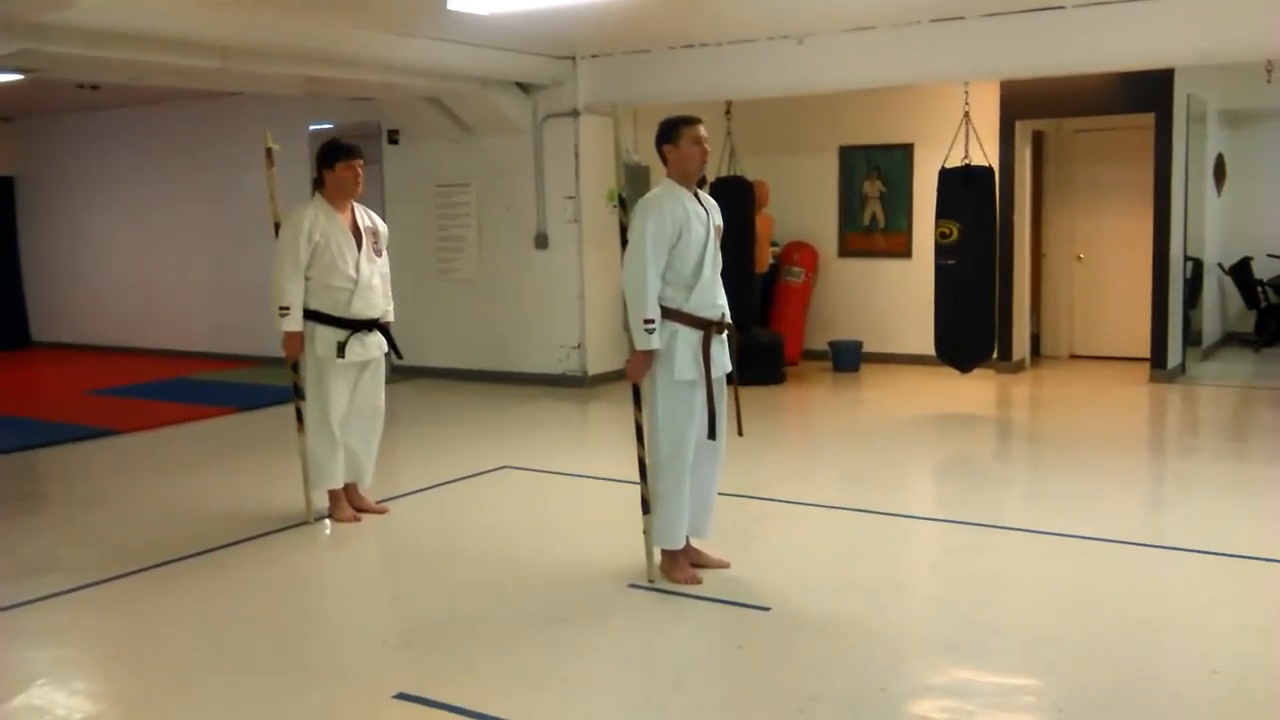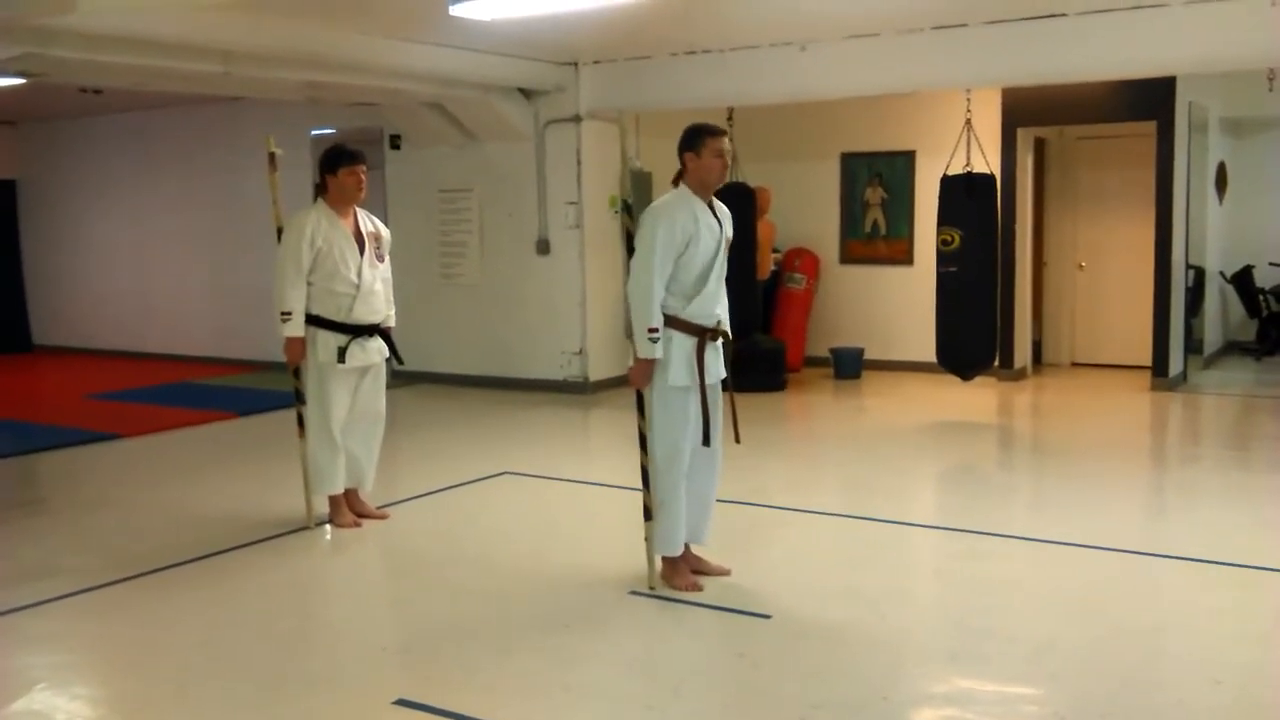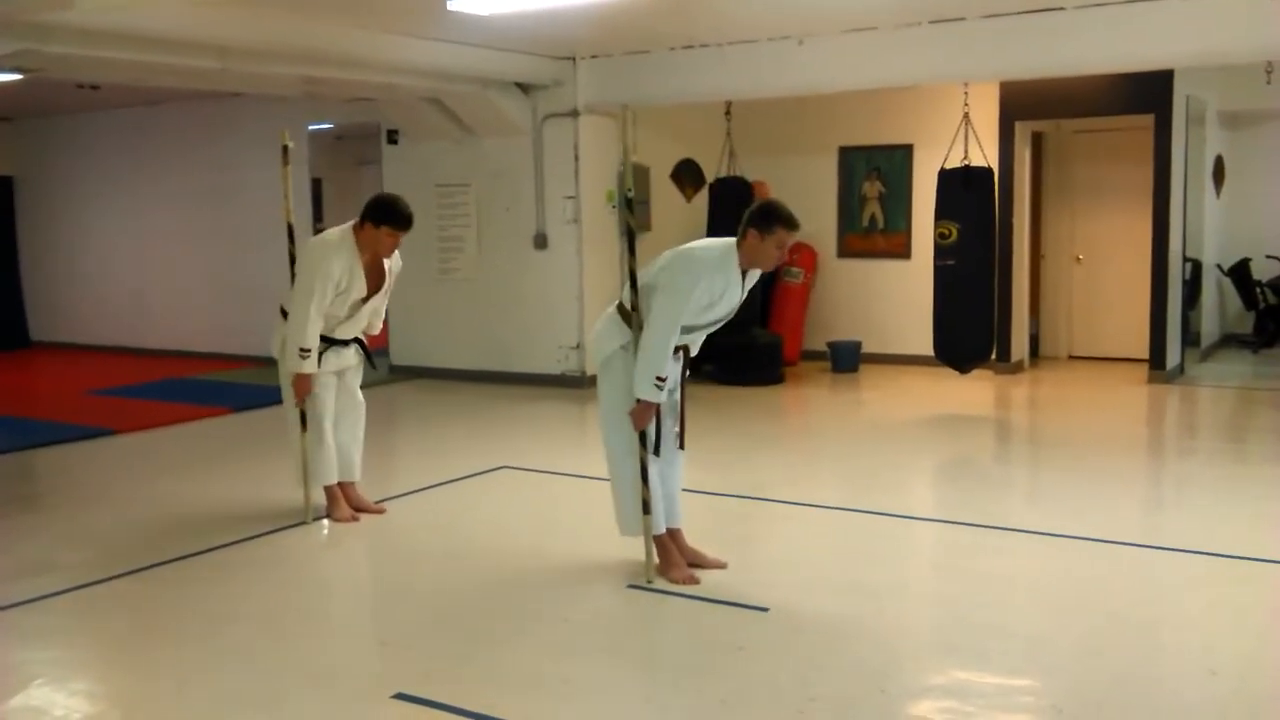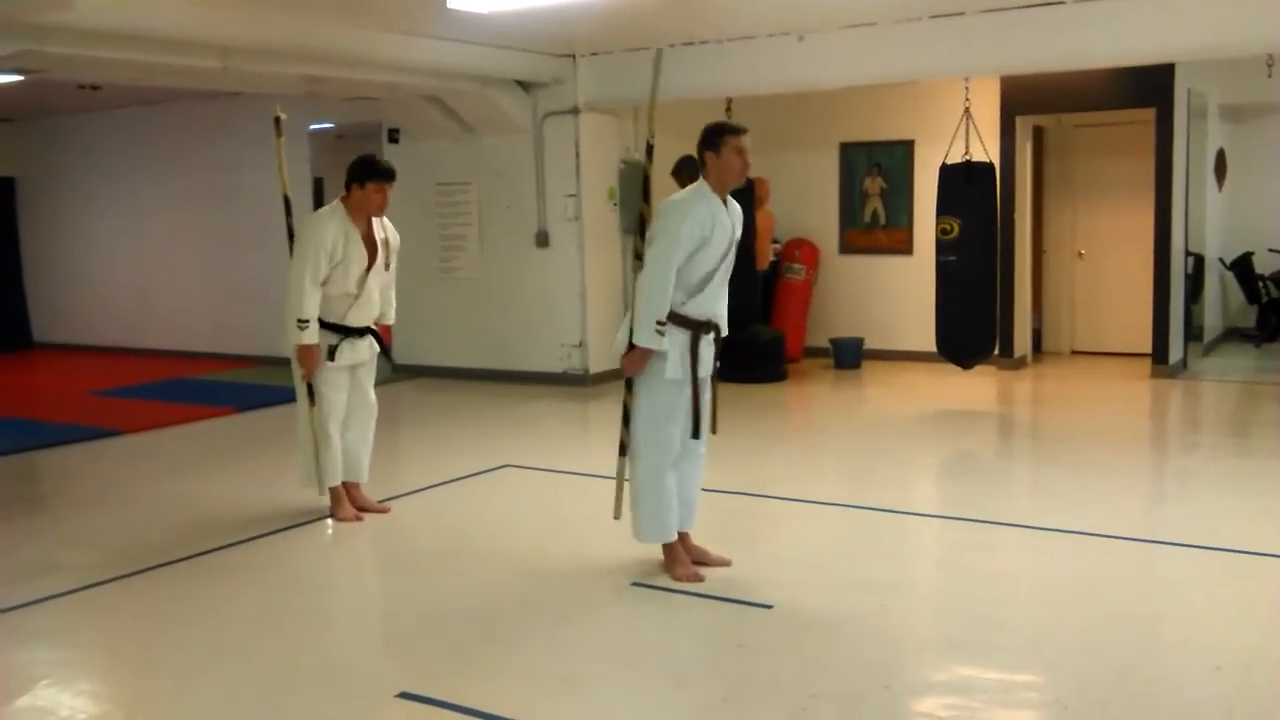
dt=0.7s
person 1, frame 1
left shoulder: (710, 206)
right shoulder: (657, 207)
right elbow: (641, 280)
right wrist: (643, 347)
left hip: (709, 341)
right hip: (675, 342)
left knee: (706, 446)
right knee: (674, 448)
left ankle: (687, 541)
right ankle: (670, 552)
person 1, frame 2
left shoulder: (723, 214)
right shoulder: (666, 215)
right elbow: (645, 287)
left wrist: (719, 335)
right wrist: (646, 355)
left hip: (706, 348)
right hip: (672, 349)
left knee: (703, 454)
right knee: (671, 455)
left ankle: (686, 549)
right ankle: (671, 559)
person 1, frame 3
left shoulder: (749, 268)
right shoulder: (699, 267)
right elbow: (658, 334)
left wrist: (682, 360)
right wrist: (647, 400)
left hip: (666, 348)
right hip: (628, 344)
left knee: (666, 444)
right knee: (635, 446)
left ankle: (676, 540)
right ankle: (665, 551)
person 1, frame 4
left shoulder: (732, 211)
right shoulder: (683, 209)
right elbow: (656, 279)
left wrist: (711, 335)
right wrist: (643, 347)
left hip: (698, 341)
right hip: (662, 339)
left knee: (689, 442)
right knee: (657, 444)
left ankle: (683, 538)
right ankle: (671, 548)
person 2, frame 1
left shoulder: (372, 222)
right shoulder: (305, 220)
right elbow: (289, 277)
left wrist: (386, 320)
right wrist: (291, 329)
left hip: (368, 335)
right hip: (327, 335)
left knee: (366, 413)
right knee: (327, 415)
left ankle: (354, 489)
right ankle: (336, 497)
person 2, frame 2
left shoulder: (375, 227)
right shoulder: (307, 225)
right elbow: (291, 282)
left wrist: (387, 325)
right wrist: (293, 334)
left hip: (370, 341)
right hip: (329, 341)
left knee: (368, 419)
right knee: (328, 421)
left ankle: (355, 495)
right ankle: (336, 503)
person 2, frame 3
left shoulder: (389, 259)
right shoulder: (328, 254)
right elbow: (306, 315)
left wrist: (369, 333)
right wrist: (304, 369)
left hip: (347, 343)
right hip: (307, 343)
left knee: (350, 412)
right knee: (318, 415)
left ankle: (349, 489)
right ankle: (334, 497)
person 2, frame 4
left shoulder: (385, 230)
right shoulder: (322, 227)
right elbow: (303, 287)
left wrist: (383, 323)
right wrist: (306, 343)
left hip: (361, 338)
right hip: (324, 338)
left knee: (361, 411)
right knee: (327, 415)
left ankle: (354, 489)
right ankle: (337, 496)
